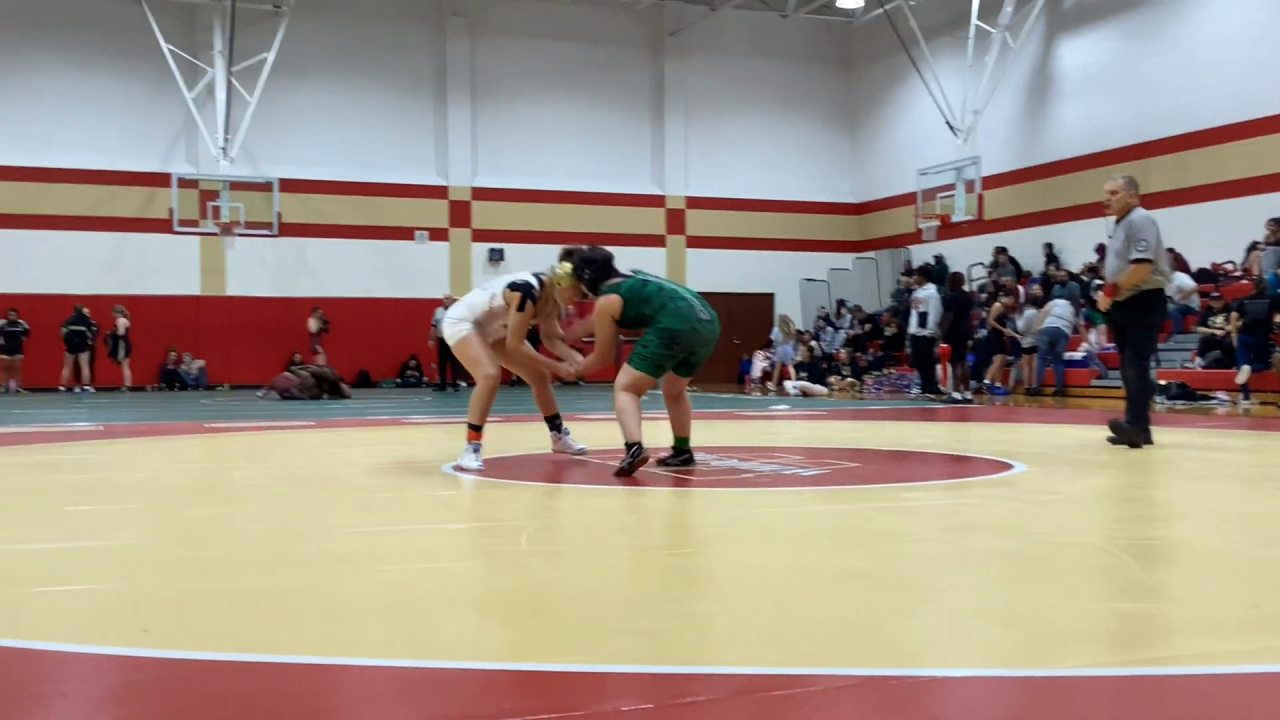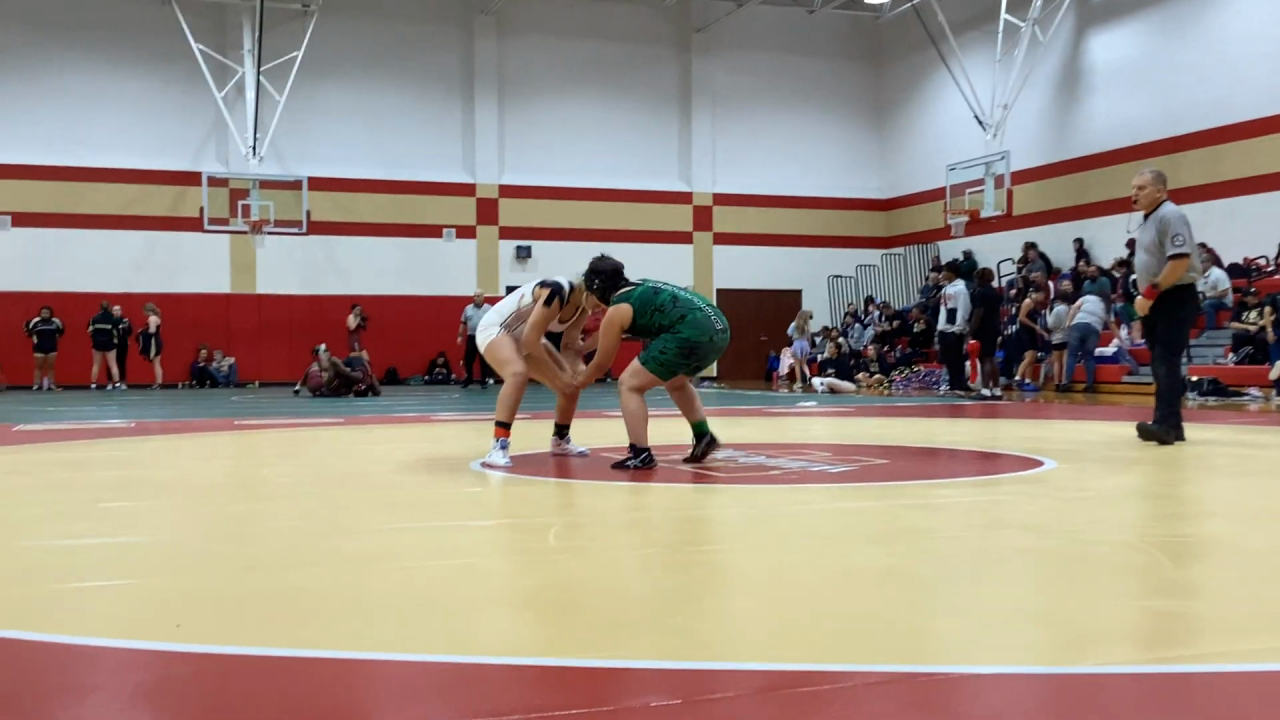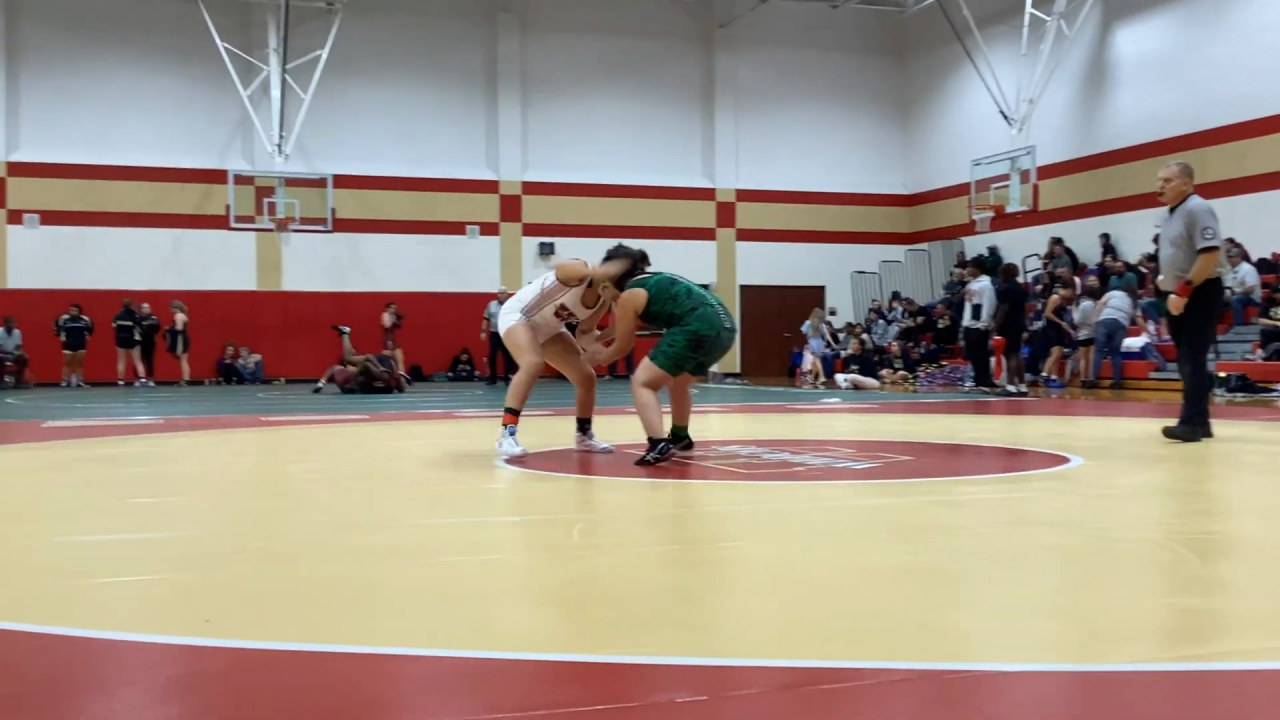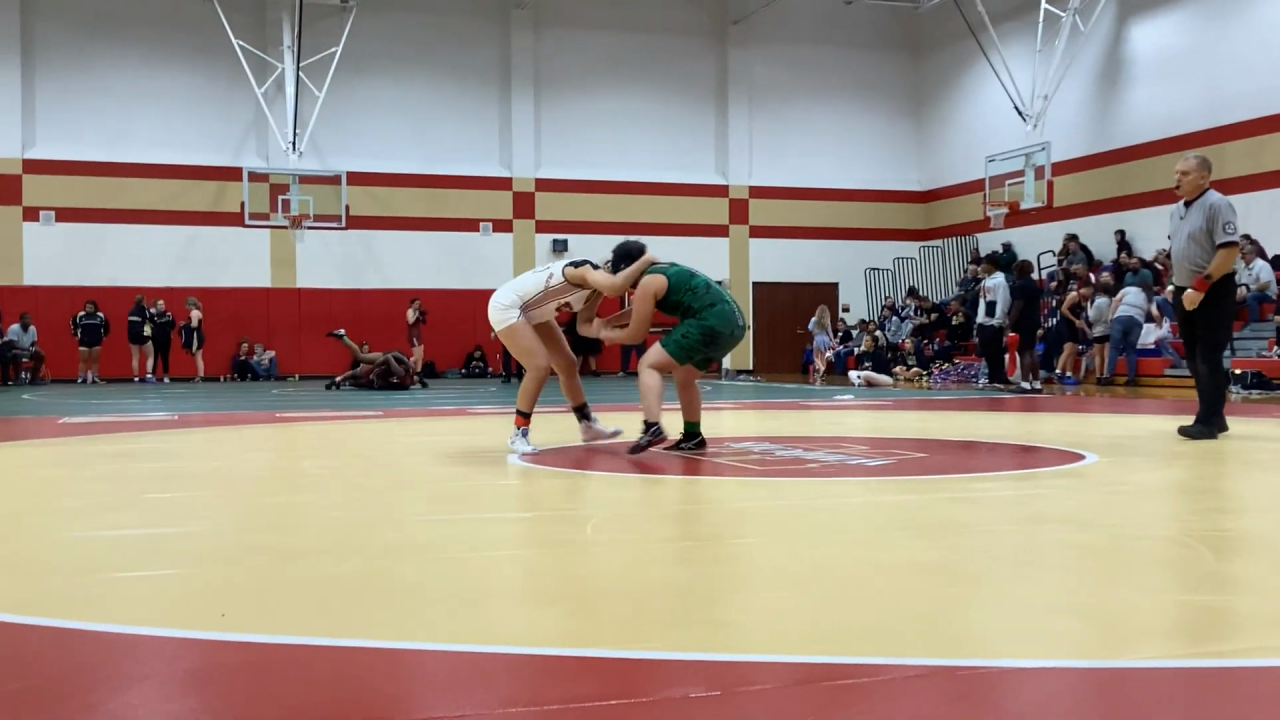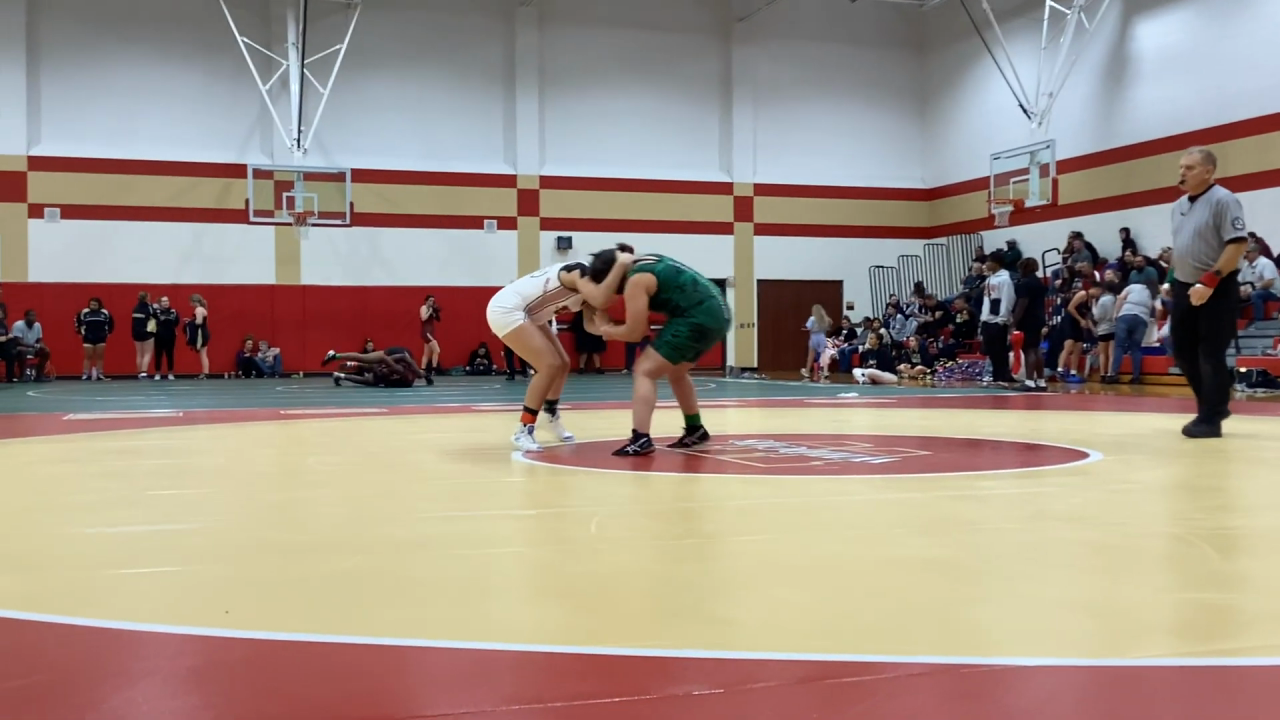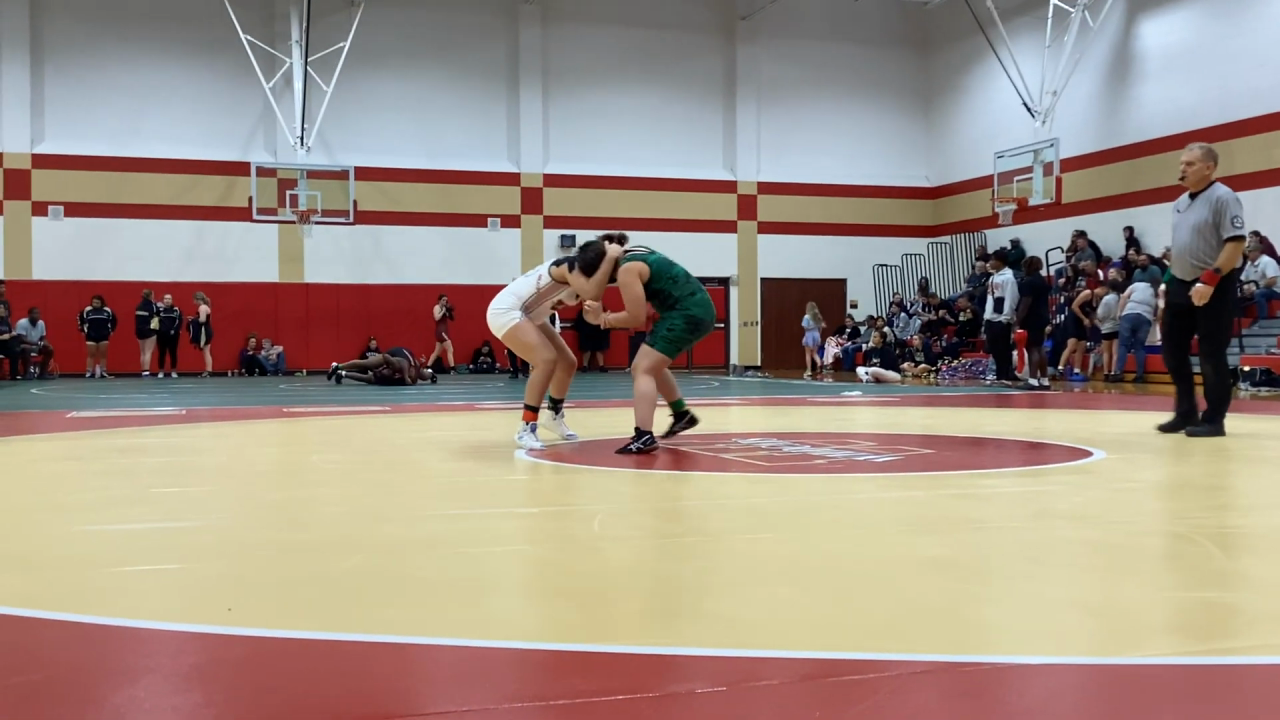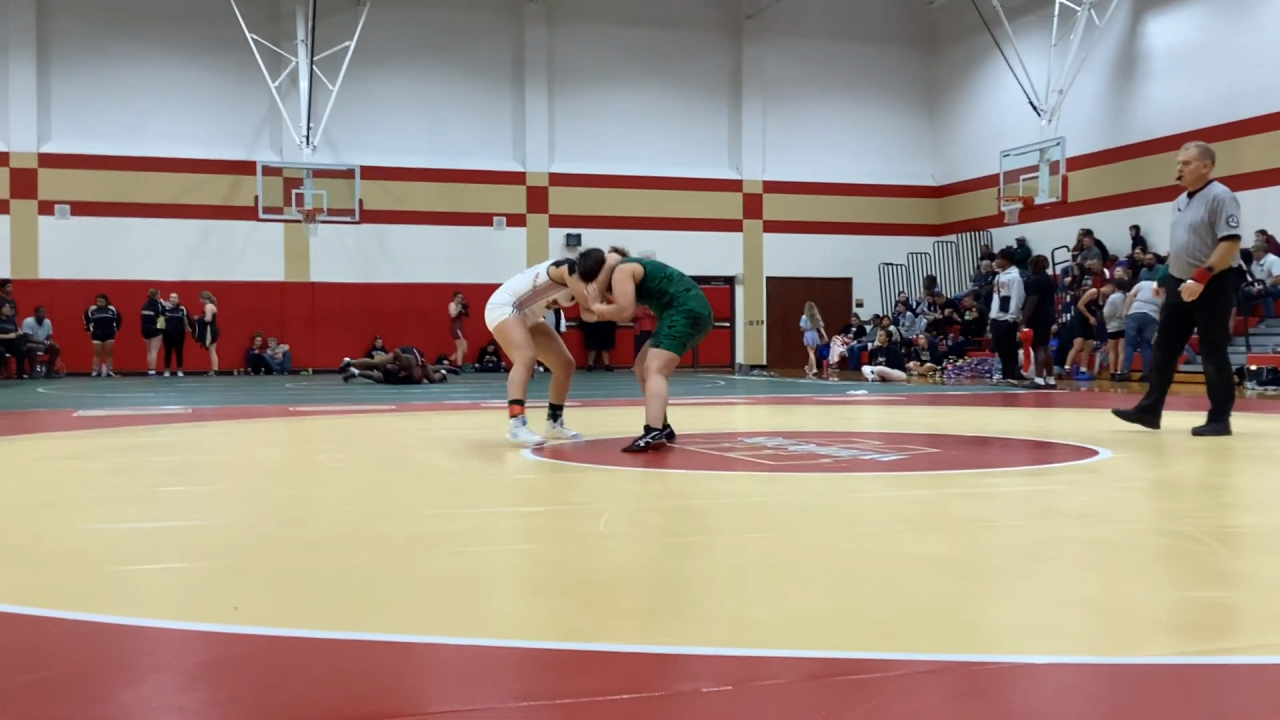
dt=0.2s
person 1, frame 1
left shoulder: (1140, 221)
right shoulder: (1117, 225)
left elbow: (1143, 266)
left wrist: (1109, 291)
right wrist: (1109, 294)
left hip: (1145, 303)
right hip: (1122, 304)
left knee: (1136, 364)
right knee: (1129, 367)
left ankle: (1134, 425)
right ankle: (1140, 428)
person 1, frame 2
left shoulder: (1170, 216)
right shoulder: (1145, 221)
left elbow: (1180, 261)
left wrist: (1150, 292)
right wrist: (1145, 294)
left hip: (1175, 299)
right hip: (1154, 302)
left knee: (1166, 361)
right knee: (1160, 363)
left ankle: (1164, 423)
right ankle: (1172, 425)
person 1, frame 3
left shoulder: (1198, 210)
right shoulder: (1167, 215)
left elbow: (1211, 255)
left wrist: (1183, 290)
right wrist: (1167, 288)
left hip: (1200, 295)
right hip: (1177, 297)
left knee: (1192, 358)
right knee: (1186, 361)
left ankle: (1191, 423)
right ankle: (1200, 421)
person 1, frame 4
left shoulder: (1217, 205)
right shoulder: (1176, 210)
left elbow: (1230, 250)
left wrist: (1201, 286)
right wrist: (1176, 286)
left hip: (1213, 292)
right hip: (1185, 292)
left knee: (1208, 357)
right knee: (1195, 358)
left ankle: (1208, 422)
right ankle: (1213, 415)
person 1, frame 5
left shoulder: (1224, 200)
right shoulder: (1178, 206)
left elbow: (1237, 246)
left wrist: (1209, 282)
right wrist: (1172, 284)
left hip: (1216, 290)
right hip: (1183, 287)
left knee: (1211, 356)
right knee: (1183, 351)
left ankle: (1210, 420)
right ankle: (1213, 407)
person 1, frame 6
left shoulder: (1223, 198)
right shoulder: (1180, 203)
left elbow: (1236, 244)
left wrist: (1209, 281)
right wrist: (1172, 283)
left hip: (1215, 288)
right hip: (1181, 285)
left knee: (1211, 355)
right knee: (1172, 350)
left ankle: (1213, 419)
right ankle: (1186, 412)
person 1, frame 7
left shoulder: (1220, 197)
right shoulder: (1181, 201)
left elbow: (1230, 243)
left wrist: (1201, 279)
right wrist: (1168, 282)
left hip: (1211, 286)
right hip: (1179, 284)
left knee: (1213, 353)
right knee: (1164, 348)
left ankle: (1219, 419)
right ankle: (1150, 409)
person 2, frame 1
left shoulder: (605, 302)
right shoulder: (631, 277)
left elbow: (601, 358)
left wrist: (577, 369)
right wrist: (571, 334)
left hip: (674, 325)
right hip: (707, 322)
left knee: (624, 390)
right knee: (674, 390)
left ankle: (634, 448)
right ankle: (682, 451)
person 2, frame 2
left shoulder: (616, 311)
right shoulder: (642, 287)
left elbow: (604, 363)
left wrist: (580, 380)
left hip: (691, 334)
right hip: (717, 330)
left knee: (630, 385)
right knee: (676, 381)
left ankle: (640, 453)
right ankle: (703, 438)
person 2, frame 3
left shoulder: (630, 296)
right shoulder: (656, 280)
left elbow: (621, 348)
right elbow: (629, 321)
left wrist: (598, 356)
left hip: (699, 329)
right hip: (724, 327)
left knee: (642, 382)
right knee: (677, 382)
left ankle: (660, 444)
right ankle: (679, 437)
person 2, frame 4
left shoulder: (648, 282)
right shoulder: (664, 270)
left elbow: (636, 334)
right elbow: (640, 310)
left wrist: (606, 333)
right wrist: (605, 322)
left hip: (709, 324)
right hip: (733, 322)
left knee: (648, 366)
right knee: (684, 378)
left ankle: (653, 429)
right ankle: (692, 437)
person 2, frame 5
left shoulder: (636, 281)
right shoulder: (648, 260)
left elbow: (635, 331)
left wrist: (607, 330)
left hip: (698, 320)
right hip: (716, 314)
left knee: (644, 371)
right knee: (674, 370)
left ankle: (641, 440)
right ankle: (695, 429)
person 2, frame 6
left shoulder: (627, 269)
right shoulder: (637, 253)
left elbow: (637, 316)
left wrist: (604, 318)
left hip: (687, 313)
right hip: (698, 310)
left knee: (643, 370)
right knee: (653, 367)
left ankle: (644, 437)
right ankle: (682, 414)
person 2, frame 7
left shoulder: (621, 271)
right shoulder: (631, 266)
left elbow: (624, 312)
left wrist: (598, 308)
left hip: (685, 311)
right hip: (695, 312)
left knee: (654, 371)
right knee: (643, 368)
left ankle: (653, 434)
right ankle: (661, 429)
person 3, frame 1
left shoulder: (553, 296)
right shoulder: (527, 291)
left elbow: (551, 337)
right elbow: (515, 345)
left wrist: (576, 358)
right wrist: (556, 366)
left hip: (493, 329)
right hip: (461, 323)
left knee: (540, 374)
right knee: (489, 375)
left ankle: (560, 436)
right ankle: (470, 450)
person 3, frame 2
left shoulder: (584, 310)
right shoulder: (556, 290)
left elbow: (569, 347)
right elbow: (530, 338)
right wrist: (557, 375)
left hip: (528, 337)
right hip: (495, 329)
left knee: (572, 385)
right knee: (518, 376)
left ankle: (560, 440)
right ankle: (498, 447)
person 3, frame 3
left shoulder: (604, 300)
right shoulder: (581, 274)
left elbow: (585, 334)
right elbow: (565, 266)
left wrist: (601, 343)
left hip: (548, 327)
right hip: (519, 318)
left knee: (586, 377)
right knee: (533, 365)
left ankle: (584, 437)
right ankle: (507, 435)
person 3, frame 4
left shoulder: (597, 286)
right shoulder: (588, 270)
right elbow: (616, 285)
right wrist: (645, 261)
left hip: (532, 314)
right hip: (507, 307)
left knee: (568, 364)
right knee: (540, 366)
left ankle: (588, 425)
right ankle: (519, 434)
person 3, frame 5
left shoulder: (592, 284)
right shoulder: (581, 273)
left elbow: (593, 325)
right elbow: (601, 301)
right wrist: (622, 264)
left hip: (525, 314)
right hip: (506, 310)
left knee: (562, 365)
right knee: (551, 366)
left ankle: (550, 417)
right ankle: (524, 431)
person 3, frame 6
left shoulder: (584, 276)
right shoulder: (571, 266)
right elbow: (592, 293)
right wrist: (610, 256)
left hip: (528, 316)
right hip: (506, 311)
left knee: (568, 363)
right knee: (548, 360)
left ankle: (556, 417)
right ankle: (526, 430)
person 3, frame 7
left shoulder: (581, 282)
right shoulder: (569, 269)
left elbow: (589, 314)
right elbow: (589, 299)
right wrist: (609, 264)
left hip: (527, 315)
right hip: (503, 307)
left knee: (565, 363)
right knee: (525, 357)
left ankle: (554, 423)
right ankle: (517, 425)
